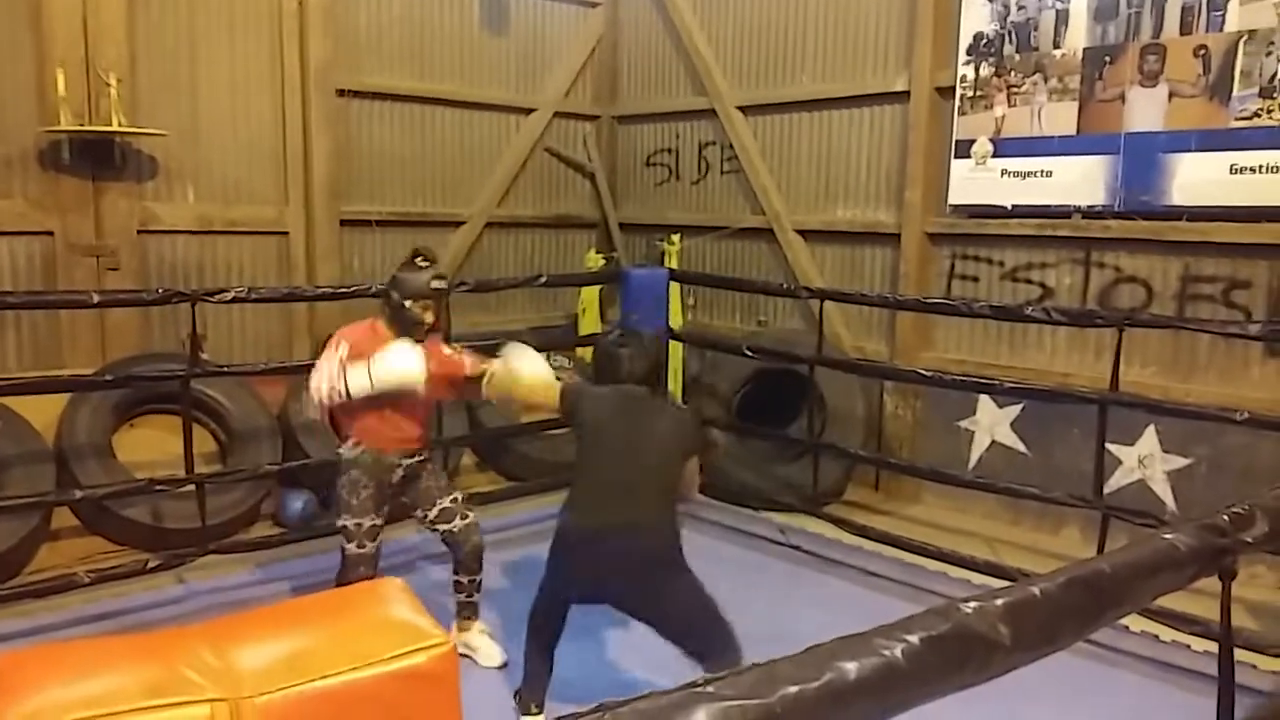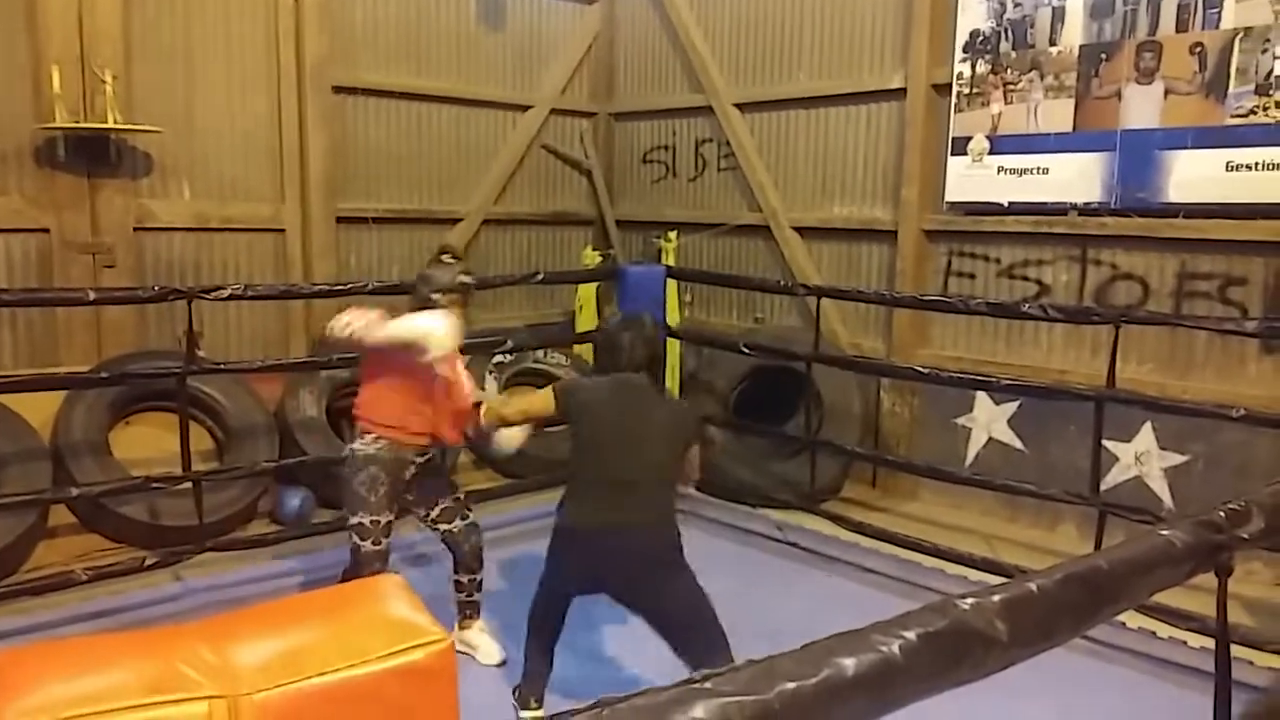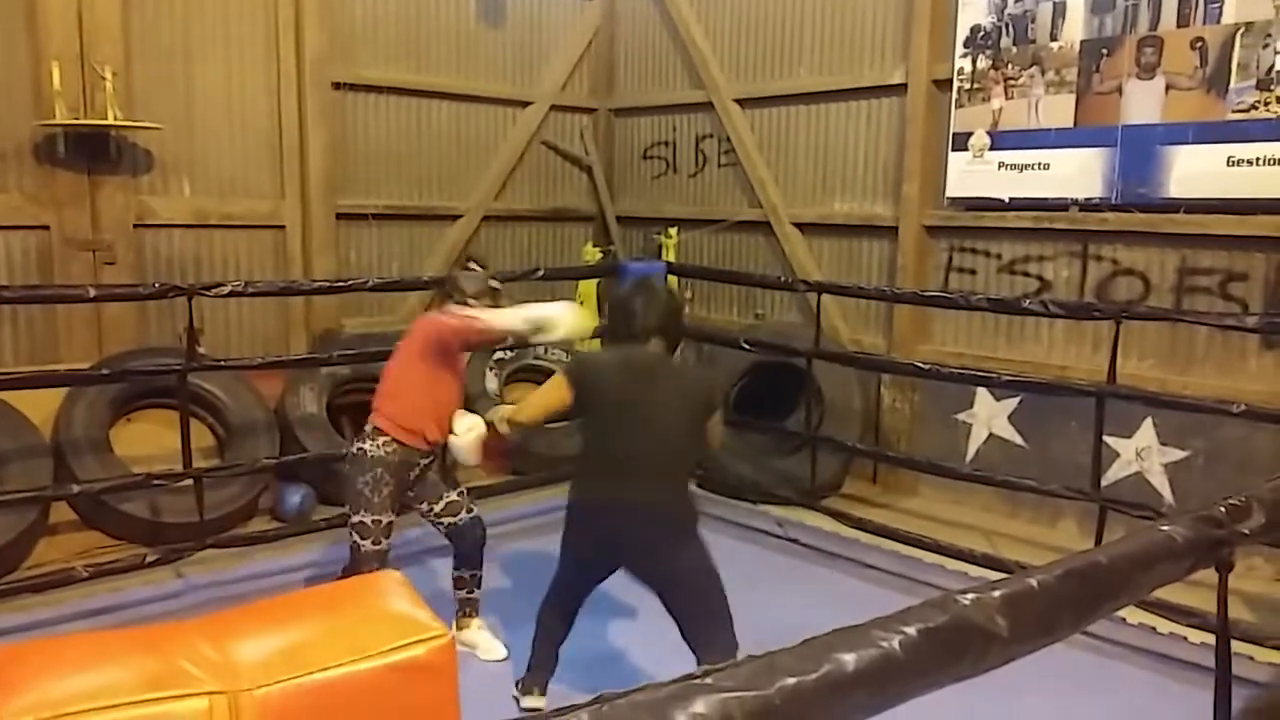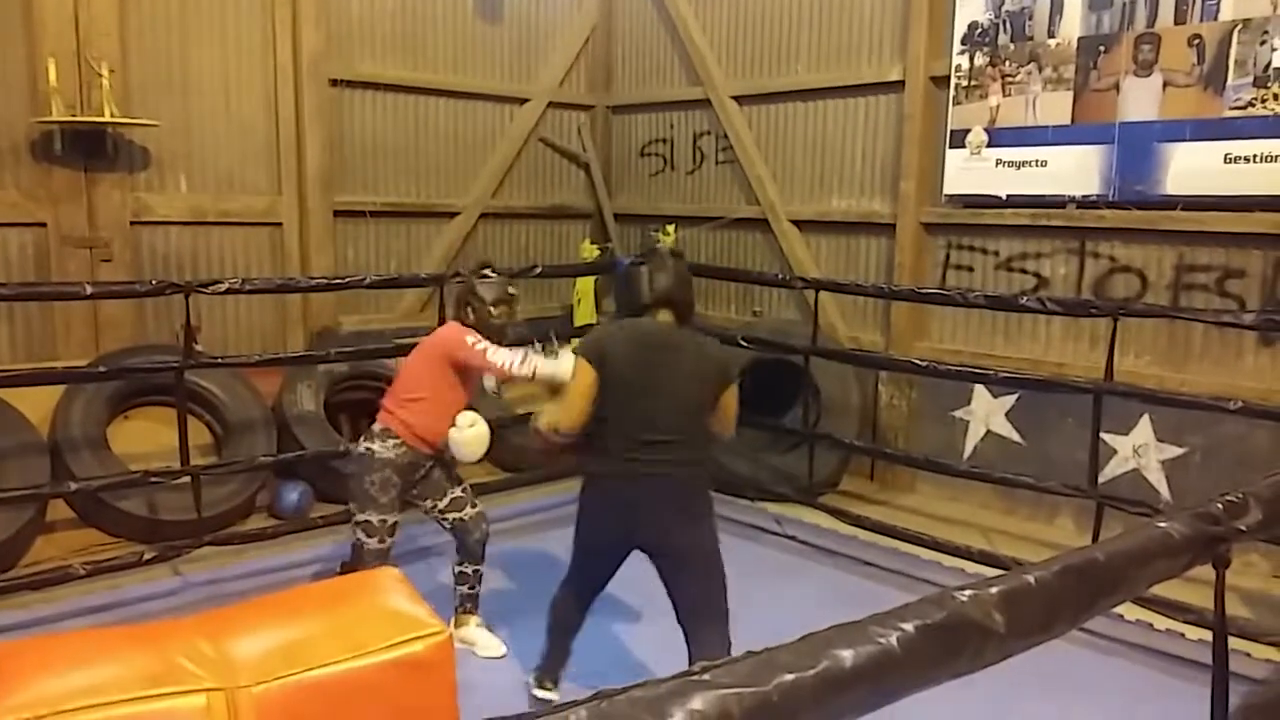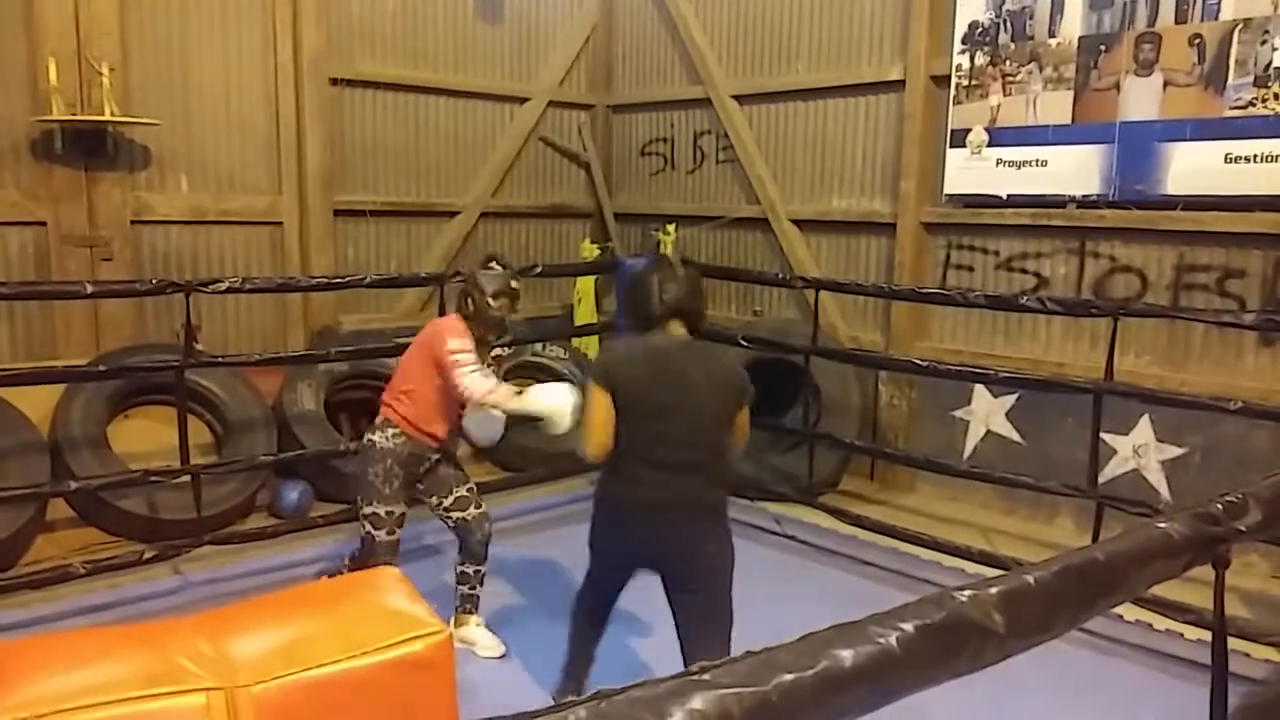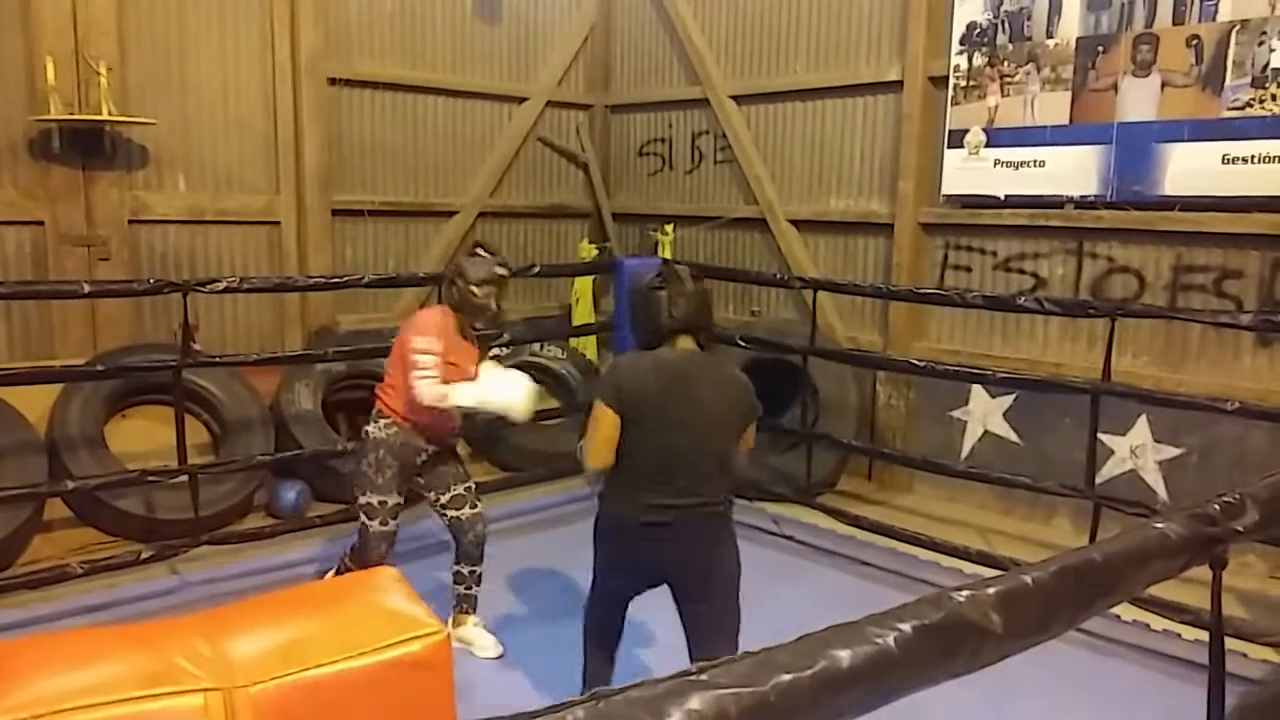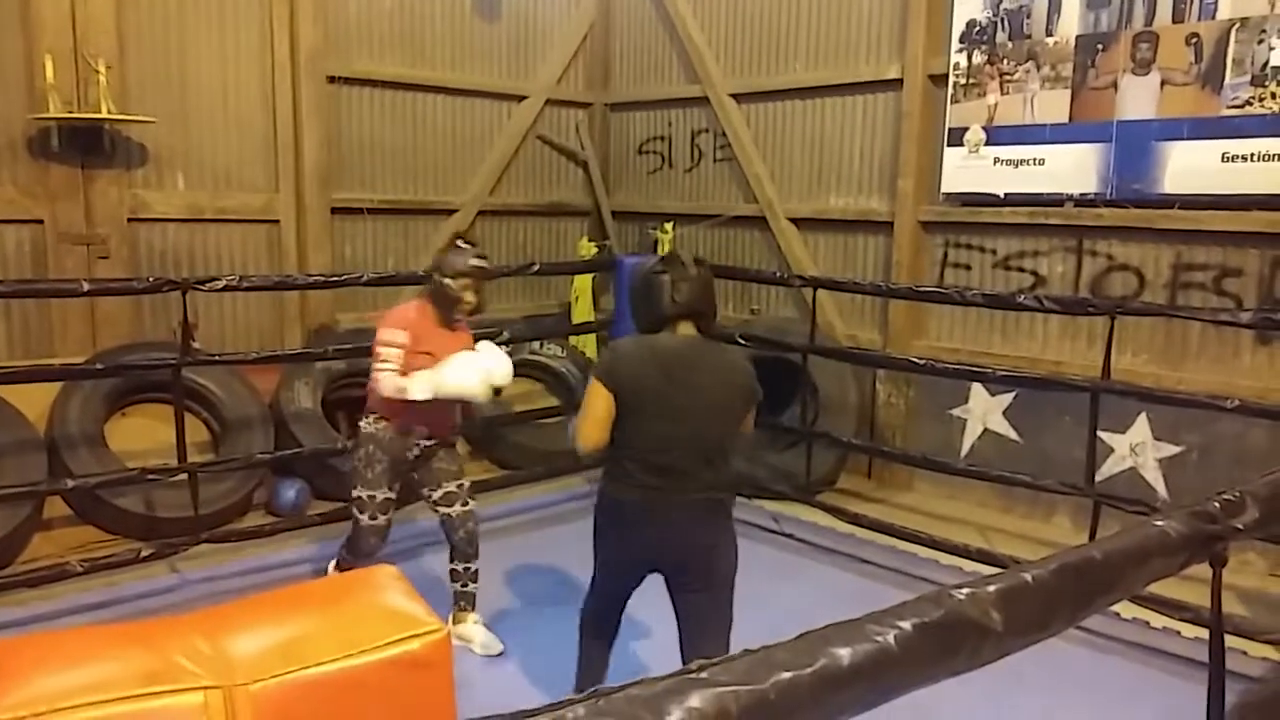
dt=0.1s
person 1, frame 1
left shoulder: (588, 400)
right shoulder: (684, 423)
left elbow: (516, 389)
left wrist: (494, 373)
left hip: (580, 549)
right hip: (652, 556)
left knee: (546, 613)
right knee: (722, 654)
person 1, frame 2
left shoulder: (582, 393)
right shoulder: (681, 414)
left elbow: (509, 411)
left wrist: (487, 412)
left hip: (579, 543)
right hip: (651, 551)
left knee: (547, 608)
right knee: (713, 653)
person 1, frame 3
left shoulder: (591, 368)
right shoulder: (698, 385)
left elbow: (526, 414)
right elbow: (706, 446)
left wrist: (501, 417)
left hip: (593, 518)
right hip: (666, 525)
left knee: (563, 596)
right knee: (716, 641)
left ankle: (533, 688)
person 1, frame 4
left shoulder: (605, 342)
right shoulder: (713, 357)
left elbow: (568, 420)
right elbow: (723, 428)
left wrist: (546, 422)
left hip: (608, 495)
right hip: (681, 501)
left knee: (580, 583)
right knee: (708, 633)
left ankle: (547, 678)
person 1, frame 5
left shoulder: (616, 361)
right shoulder: (727, 370)
left elbow: (594, 447)
right elbow: (733, 445)
left hip: (623, 516)
right hip: (697, 523)
left knee: (596, 594)
right knee: (708, 656)
left ankle: (571, 693)
person 1, frame 6
left shoulder: (624, 374)
right shoulder: (736, 384)
left elbow: (597, 461)
right elbow: (736, 460)
left wrist: (587, 443)
left hip: (627, 531)
right hip: (704, 537)
left knee: (604, 607)
right knee: (716, 663)
person 1, frame 7
left shoulder: (622, 358)
right shoulder: (736, 369)
left elbow: (587, 440)
left hip: (626, 516)
right hip: (703, 524)
left knee: (602, 605)
right knee: (707, 655)
person 2, frame 1
left shoulder: (431, 347)
right shoulder: (355, 338)
left elbow: (471, 370)
right elbow: (320, 393)
right wrist: (373, 376)
left hip: (419, 461)
right hip: (366, 463)
left knee: (468, 539)
right knee: (358, 569)
left ankle: (469, 630)
person 2, frame 2
left shoulder: (446, 351)
right shoulder: (393, 331)
left elbow: (462, 407)
right elbow: (343, 326)
right wrist: (405, 330)
left hip: (425, 459)
right hip: (377, 456)
left knee: (468, 538)
right knee: (368, 566)
left ankle: (468, 628)
person 2, frame 3
left shoulder: (452, 347)
right shoulder: (436, 326)
right elbow: (484, 323)
left wrist: (459, 426)
right wrist: (543, 315)
left hip: (424, 458)
right hip: (381, 457)
left knee: (469, 532)
right knee: (367, 561)
left ankle: (468, 625)
person 2, frame 4
left shoulder: (465, 351)
right shoulder: (458, 339)
right elbow: (508, 364)
left wrist: (460, 428)
right wrist: (563, 369)
left hip: (427, 458)
right hip: (388, 456)
left knee: (474, 529)
right knee: (369, 559)
left ankle: (466, 623)
person 2, frame 5
left shoulder: (472, 338)
right shoulder: (450, 332)
right elbow: (475, 390)
right wrist: (529, 402)
left hip: (436, 450)
right hip: (395, 447)
left knee: (477, 528)
right knee: (377, 552)
left ankle: (467, 623)
person 2, frame 6
left shoulder: (467, 335)
right shoulder: (428, 325)
right elbow: (424, 392)
left wrist: (488, 387)
right wrist: (486, 396)
left hip: (437, 446)
right hip: (391, 440)
left knee: (472, 528)
right knee: (374, 547)
left ankle: (464, 622)
person 2, frame 7
left shoulder: (461, 330)
right shoulder: (402, 320)
right elbow: (384, 383)
left wrist: (482, 376)
right wrist: (438, 382)
left hip: (436, 442)
right hip: (387, 436)
left knee: (464, 527)
right knee: (368, 537)
left ankle: (464, 620)
